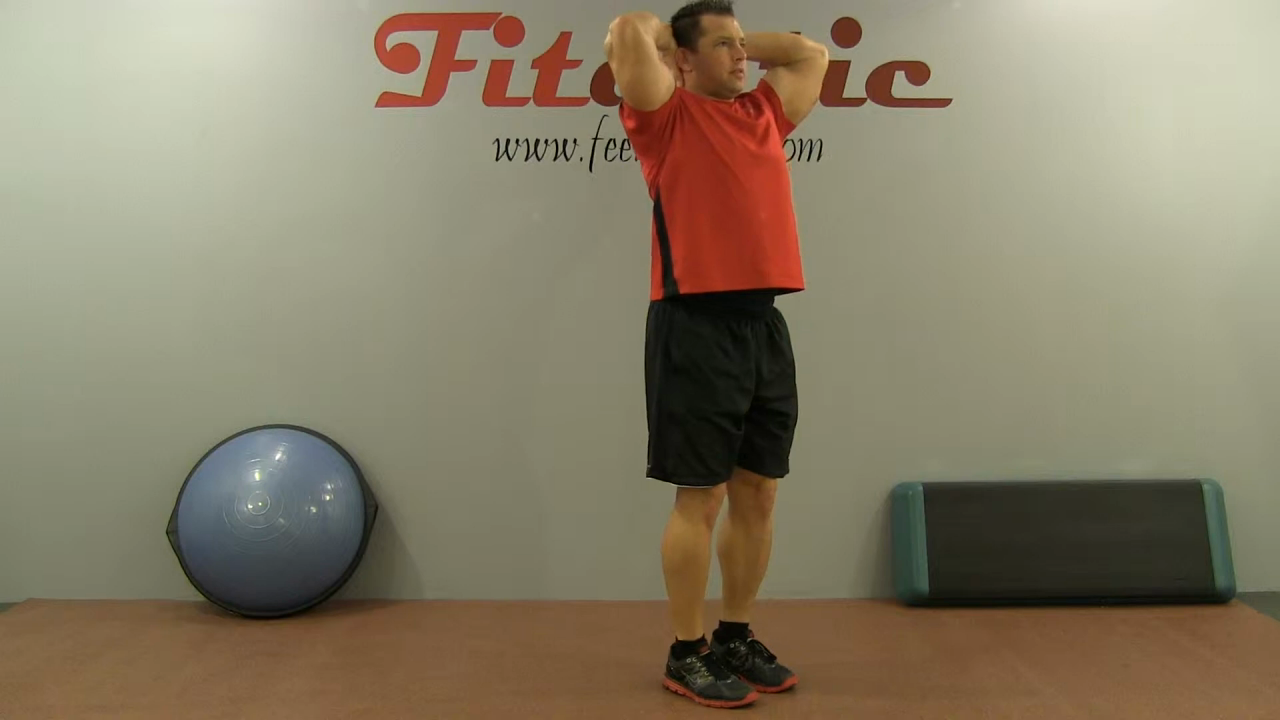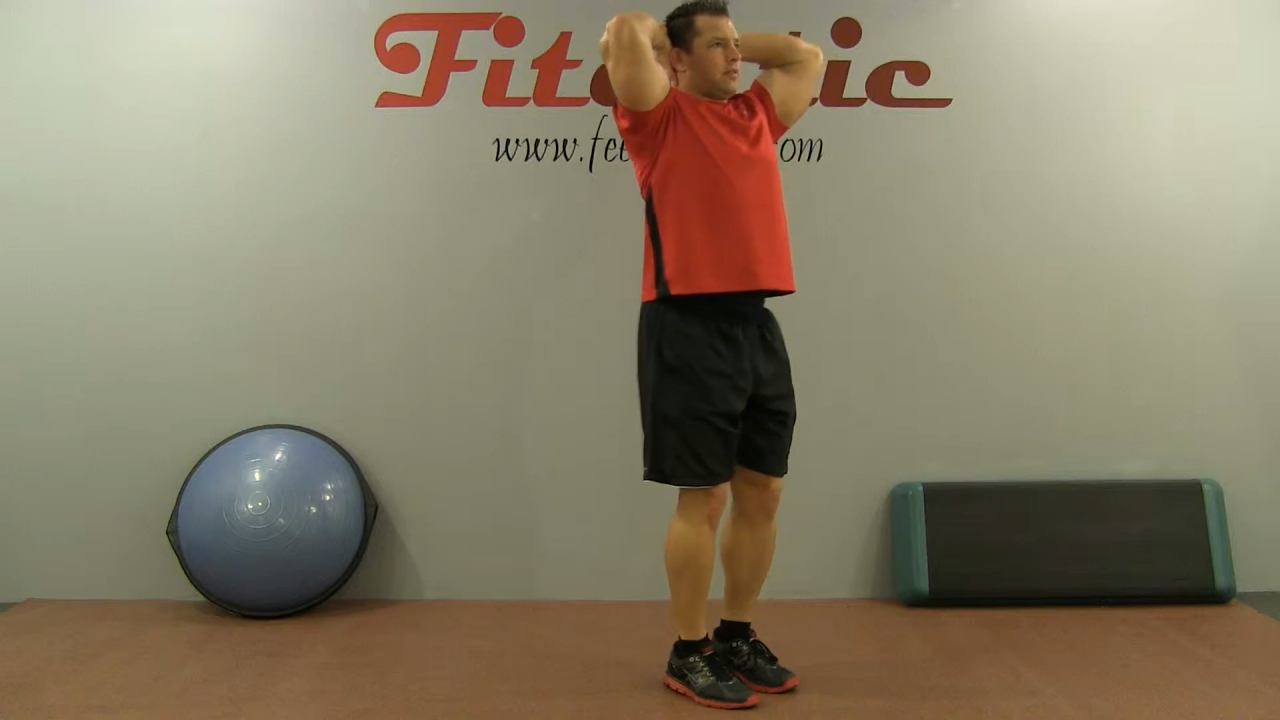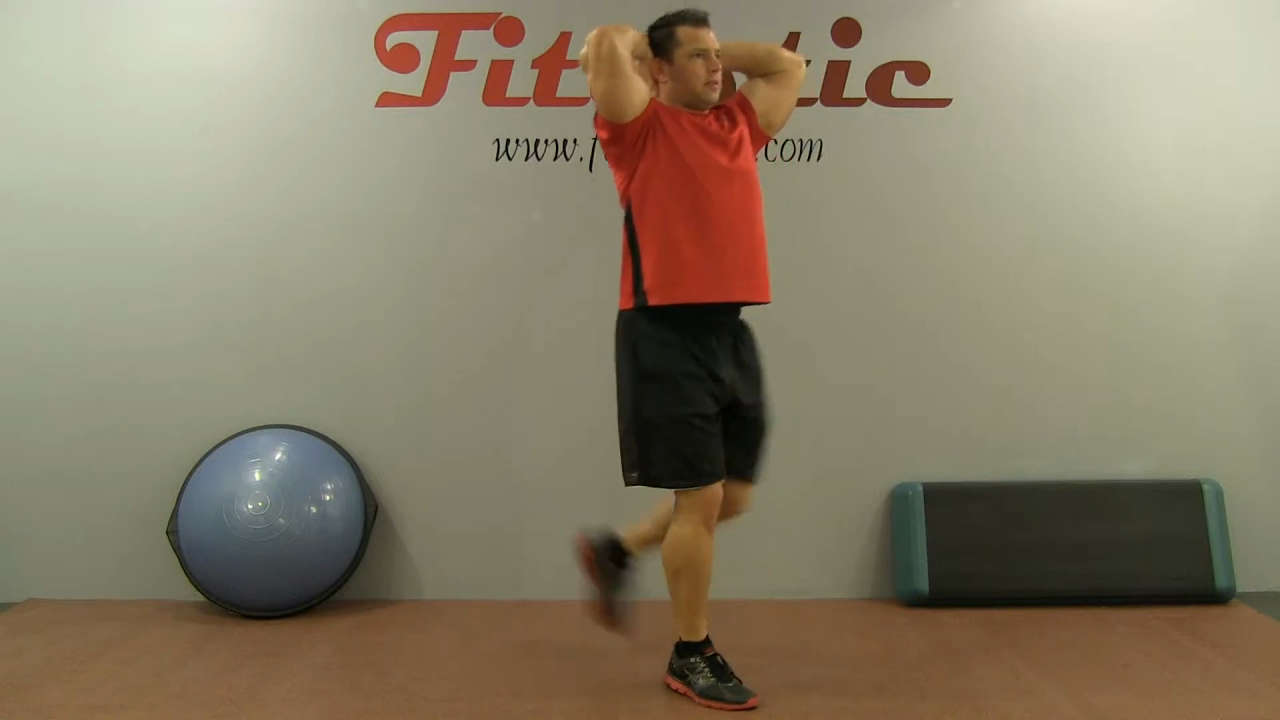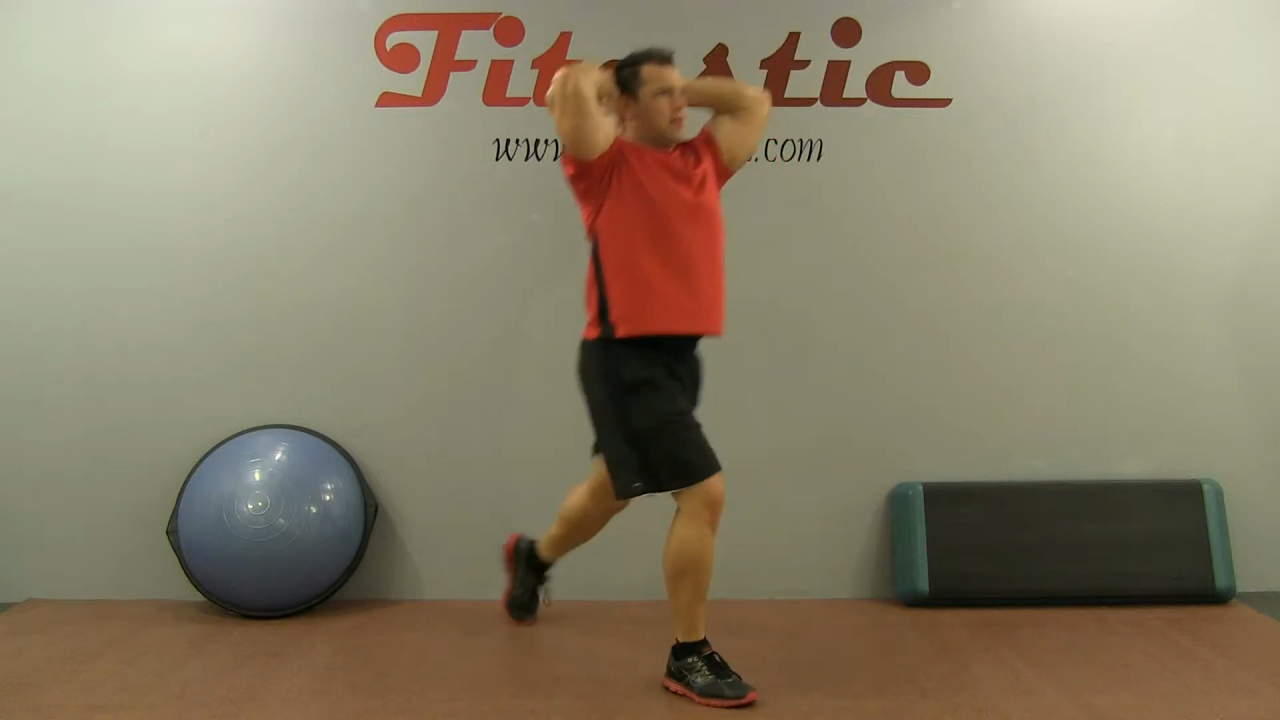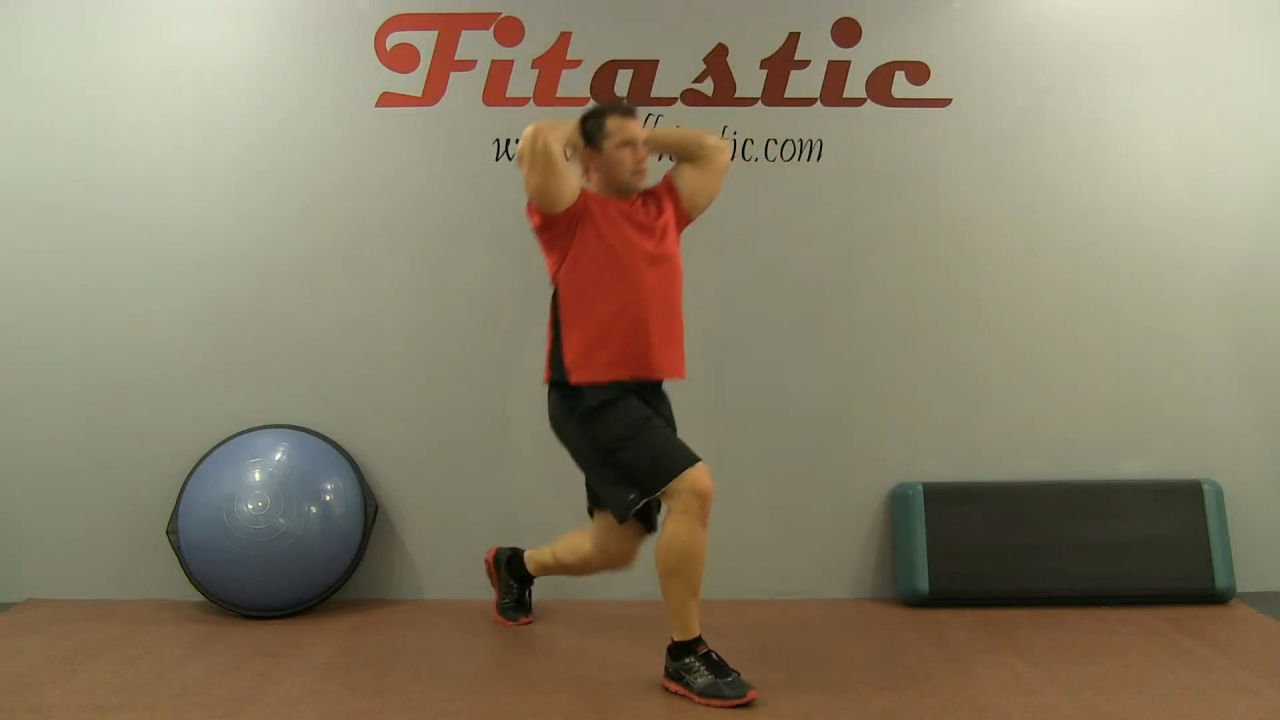
dt=0.3s
person 1, frame 1
left shoulder: (764, 113)
right shoulder: (667, 118)
left hip: (764, 325)
right hip: (696, 328)
left knee: (756, 496)
right knee: (700, 498)
left ankle: (735, 639)
right ankle: (686, 655)
person 1, frame 2
left shoulder: (756, 114)
right shoulder: (661, 117)
left hip: (755, 323)
right hip: (688, 327)
left knee: (762, 495)
right knee: (704, 497)
left ankle: (736, 640)
right ankle: (690, 655)
person 1, frame 3
left shoulder: (737, 125)
right shoulder: (641, 128)
left elbow: (789, 66)
right elbow: (603, 47)
left wrist: (718, 53)
right wrist: (640, 41)
left hip: (730, 331)
right hip: (665, 334)
left knee: (732, 494)
right knee: (700, 498)
left ankle: (615, 552)
right ankle: (690, 655)
person 1, frame 4
left shoulder: (701, 162)
right shoulder: (608, 164)
left elbow: (754, 103)
right elbow: (568, 89)
left wrist: (682, 86)
right wrist: (609, 81)
left hip: (678, 354)
right hip: (624, 356)
left knee: (614, 485)
right knee: (704, 493)
left ankle: (531, 556)
right ankle: (689, 658)
person 1, frame 5
left shoulder: (664, 208)
right shoulder: (572, 214)
left elbow: (714, 151)
right elbow: (537, 144)
left wrist: (645, 133)
right wrist: (578, 130)
left hip: (644, 392)
right hip: (590, 394)
left knee: (614, 549)
right knee: (693, 488)
left ankle: (515, 565)
right ankle: (685, 655)
